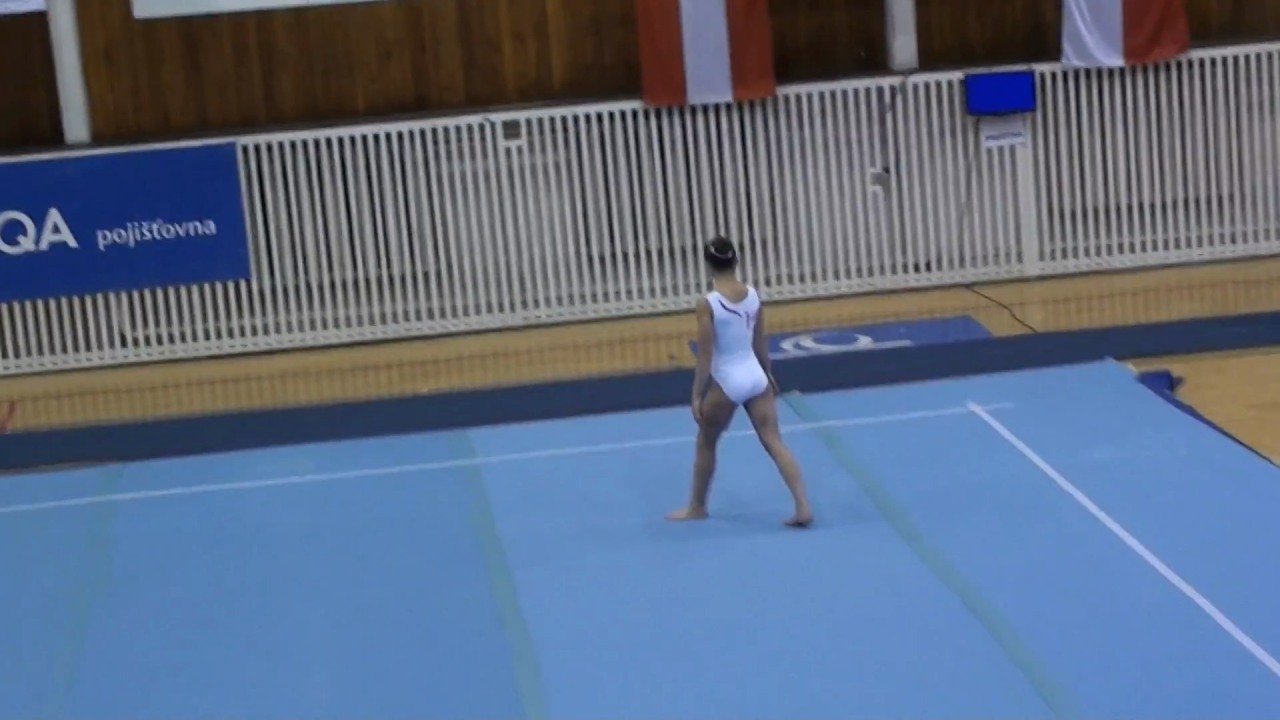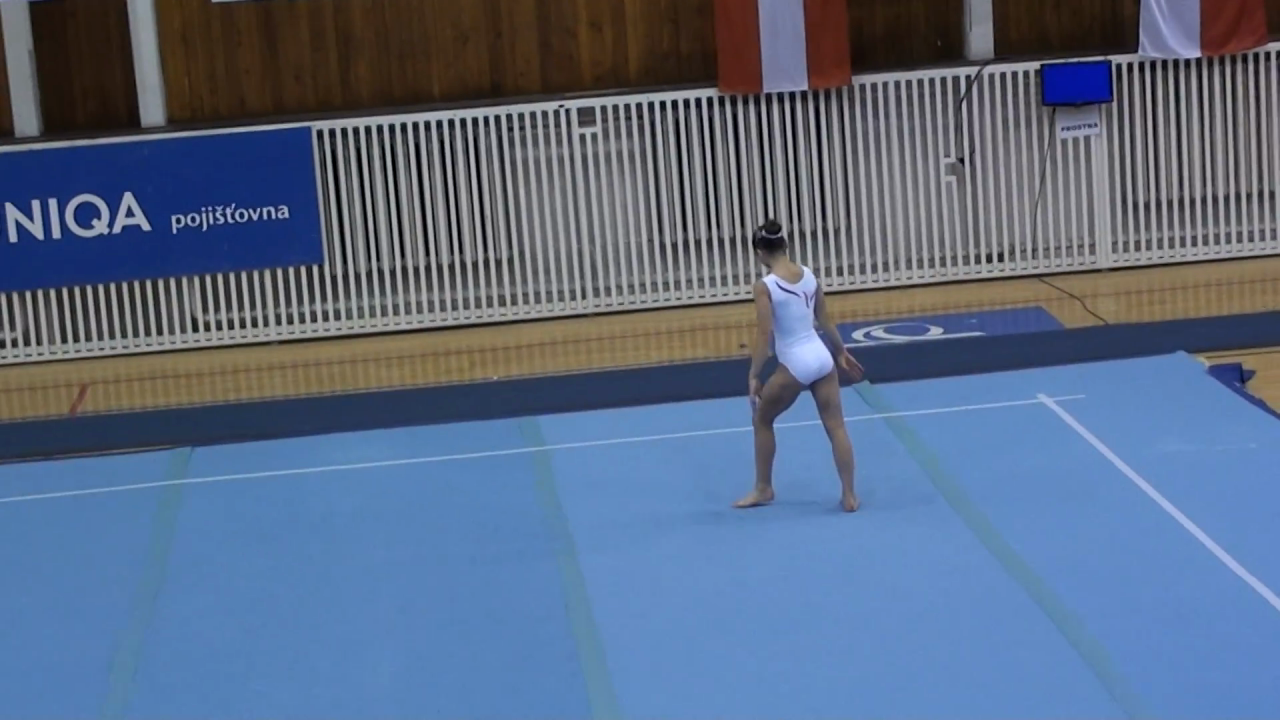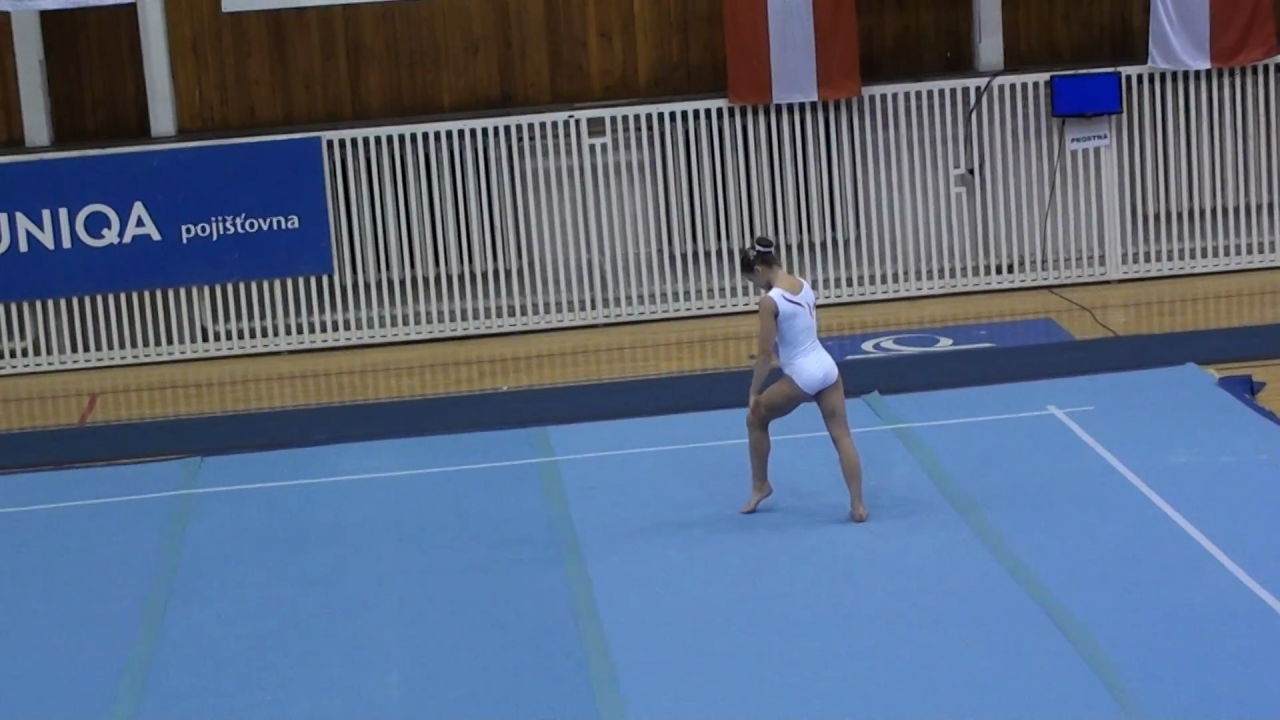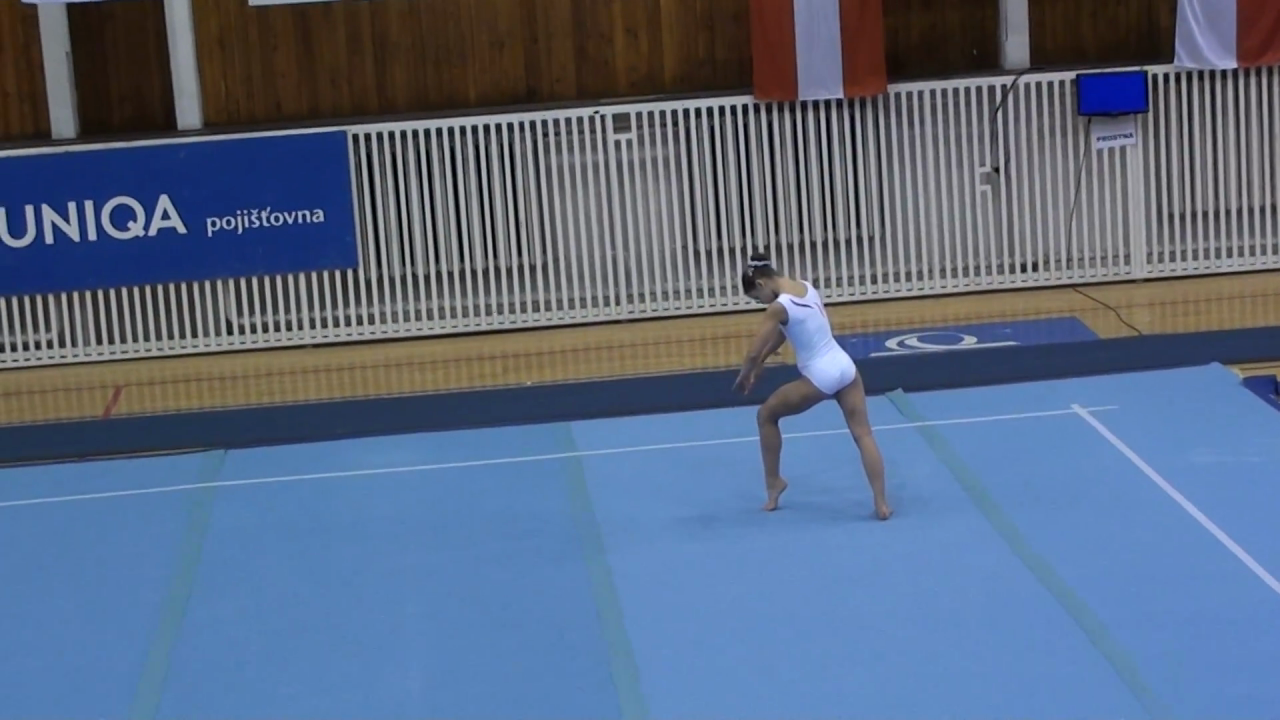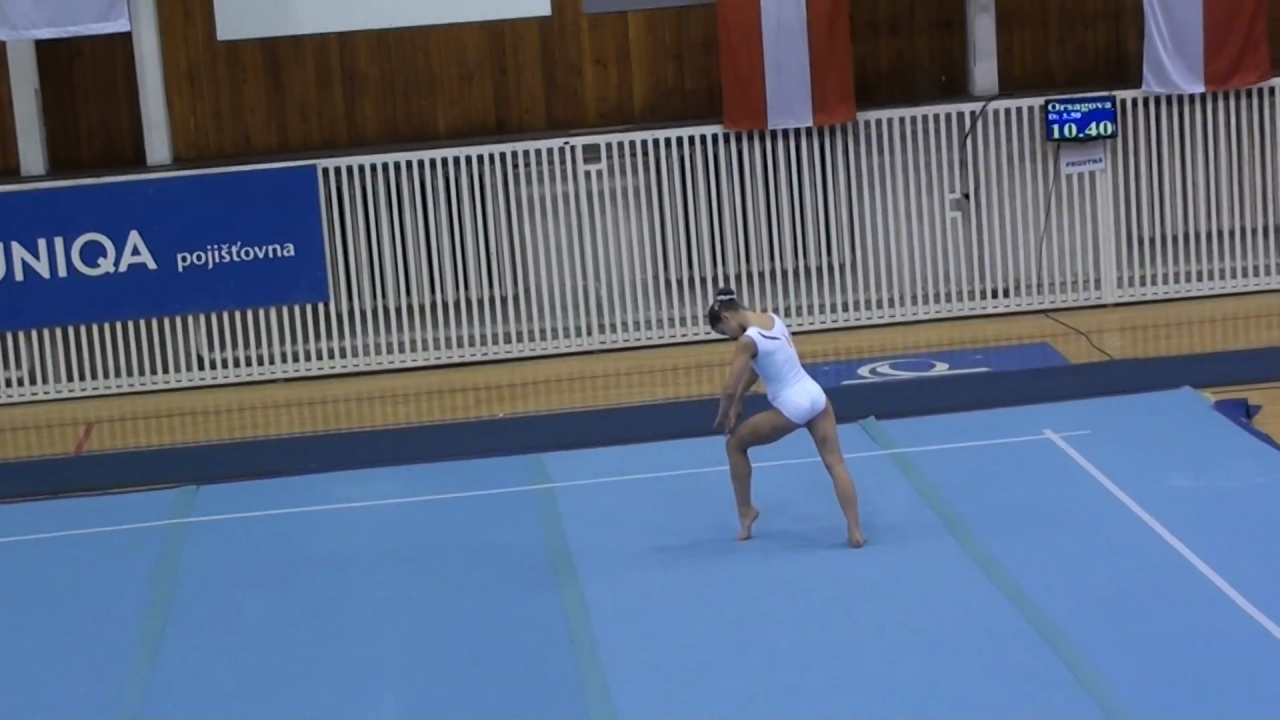
dt=0.5s
person 1, frame 1
left shoulder: (707, 304)
right shoulder: (753, 295)
left elbow: (705, 355)
right elbow: (759, 342)
left wrist: (696, 395)
right wrist: (768, 374)
left hip: (728, 383)
right hip: (756, 377)
left knee: (705, 443)
right knee: (774, 442)
left ankle: (697, 506)
right ankle: (802, 506)
person 1, frame 2
left shoulder: (764, 286)
right shoulder: (809, 275)
left elbow: (763, 335)
right elbow: (825, 321)
left wrist: (753, 376)
right wrist: (842, 353)
left hip: (794, 365)
right hip: (822, 358)
left knee: (762, 420)
right knee: (836, 427)
left ankle: (763, 489)
right ankle: (849, 496)
person 1, frame 3
left shoulder: (769, 302)
right shoulder: (802, 285)
left elbow: (764, 354)
left wrist: (754, 392)
left hip: (801, 378)
right hip: (827, 368)
left knee: (755, 420)
right knee: (841, 438)
left ankle: (759, 486)
right ankle: (858, 506)
person 1, frame 4
left shoulder: (778, 307)
right shoulder: (807, 287)
left elbow: (754, 352)
left wrist: (744, 377)
right wrist: (760, 363)
left hip: (820, 378)
right hip: (845, 367)
left knee: (766, 415)
right knee: (864, 434)
left ankle: (773, 482)
right ankle: (881, 503)
person 1, frame 5
left shoulder: (747, 341)
right shoulder: (774, 320)
left elbow: (729, 390)
left wrist: (723, 417)
right wrist: (738, 401)
left hip: (791, 408)
right hip: (816, 397)
left knee: (735, 444)
right knee: (835, 463)
left ankle: (746, 511)
right ankle: (855, 531)
